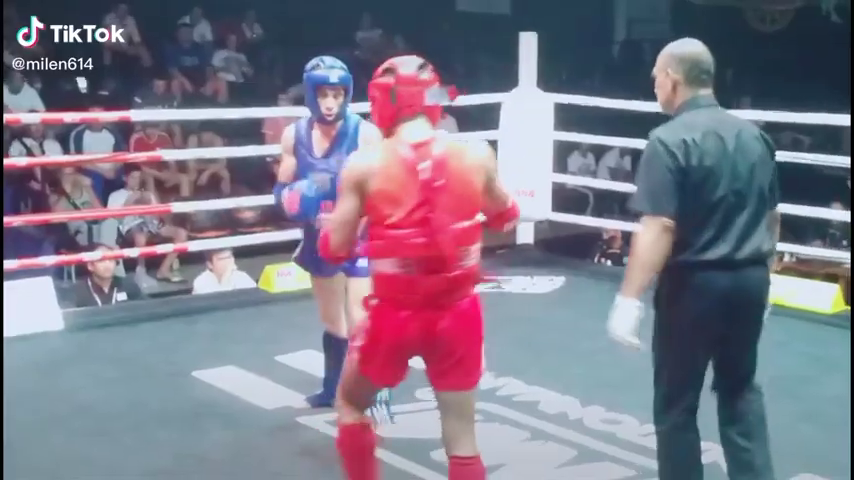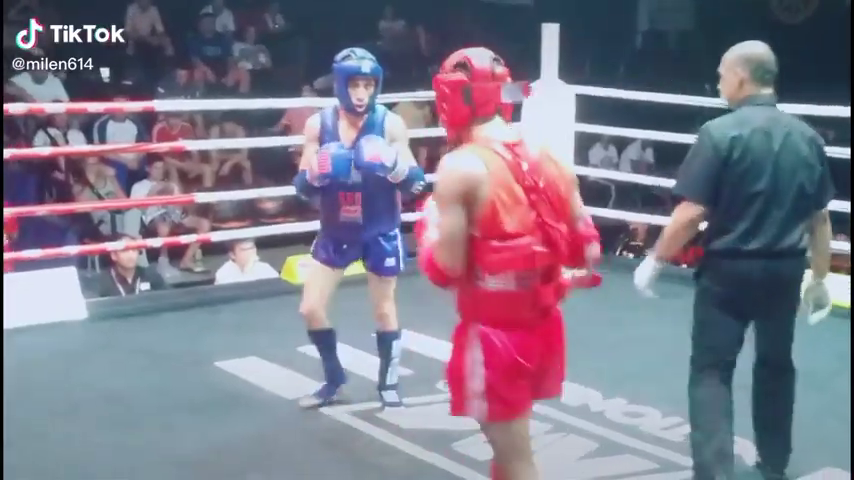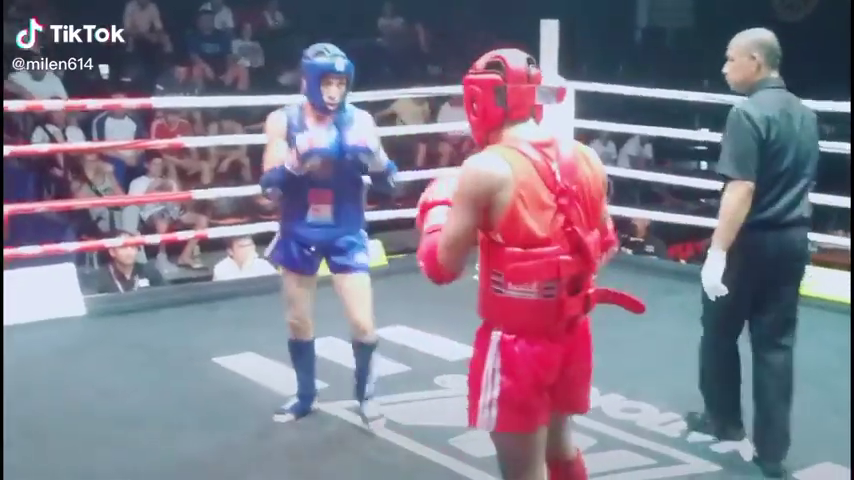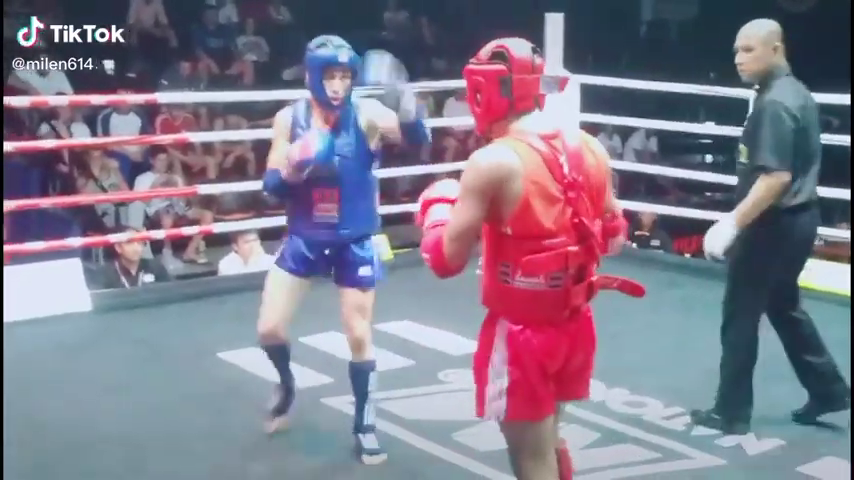
dt=0.4s
person 1, frame 1
left shoulder: (668, 139)
right shoulder: (753, 135)
left elbow: (657, 227)
right elbow: (772, 215)
left wrist: (629, 300)
left hip: (695, 284)
right hip: (749, 280)
left knee: (676, 402)
right knee: (740, 389)
person 1, frame 2
left shoulder: (720, 133)
right shoulder: (807, 137)
left elbow: (691, 212)
right elbow: (819, 217)
left wrist: (653, 261)
right wrist: (820, 275)
left hip: (727, 270)
right hip: (784, 270)
left knee: (710, 375)
right knee: (776, 368)
person 1, frame 3
left shoulder: (748, 113)
right shoulder: (805, 114)
left elbow: (741, 188)
left wrist: (717, 251)
left hip: (751, 242)
right hip: (793, 240)
left knee: (718, 333)
right knee: (776, 345)
left ankle: (724, 420)
person 1, frame 4
left shoulder: (775, 103)
right shoulder: (796, 95)
left elbow: (776, 176)
left wrist: (731, 223)
left hip: (773, 225)
right hip: (798, 220)
left knee: (740, 317)
right knee: (785, 309)
left ankle: (732, 412)
person 2, frame 1
left shoulder: (365, 162)
right shoulder: (476, 155)
left elbow: (334, 248)
right elbow: (507, 217)
left wrist: (339, 209)
left hip: (395, 313)
right hip: (458, 310)
left knee: (350, 406)
right knee: (460, 437)
person 2, frame 2
left shoulder: (460, 168)
right shoulder: (550, 158)
left elbow: (444, 269)
right elbow: (588, 250)
left wrist: (430, 226)
left hip: (494, 334)
right hip: (544, 326)
right knee: (512, 442)
person 2, frame 3
left shoulder: (484, 170)
right shoulder: (585, 160)
left elbow: (441, 267)
right elbow: (603, 248)
left wrist: (434, 207)
left hip: (516, 342)
right hip: (573, 333)
right knee: (556, 444)
person 2, frame 4
left shoulder: (493, 161)
right shoulder: (589, 148)
left elbow: (446, 259)
right elbow: (614, 236)
left wrist: (435, 205)
left hip: (521, 332)
right hip: (574, 324)
right knee: (547, 438)
person 3, frame 1
left shoulder: (364, 132)
right shoulder: (294, 135)
right elbow: (283, 187)
right wrist: (290, 199)
right hip: (319, 239)
left knee: (361, 321)
right knee: (331, 321)
right ankle: (334, 390)
person 3, frame 2
left shoulder: (391, 124)
right shoulder: (318, 125)
left elbow: (417, 183)
right elbow: (302, 185)
left wrist: (393, 167)
right wrist: (315, 174)
left hip: (381, 232)
right hip: (335, 232)
left knee: (384, 313)
right knee: (311, 309)
left ankle: (388, 382)
right ankle: (333, 379)
person 3, frame 3
left shoulder: (358, 120)
right shoulder: (282, 121)
left elbow: (389, 181)
right elbow: (270, 184)
left wrist: (373, 155)
right wrist: (299, 158)
left hip: (346, 233)
right hip: (298, 234)
left knee: (362, 324)
right knee: (298, 321)
left ankle: (365, 391)
right ankle: (305, 395)
person 3, frame 4
left shoulder: (366, 113)
right shoulder: (289, 119)
left elbow: (417, 140)
right elbow: (271, 186)
left wrist: (400, 96)
right wrist: (293, 166)
left hip: (354, 241)
right hip: (304, 238)
left knee: (359, 337)
right knee: (269, 329)
left ankle: (364, 425)
right ankle: (286, 386)
